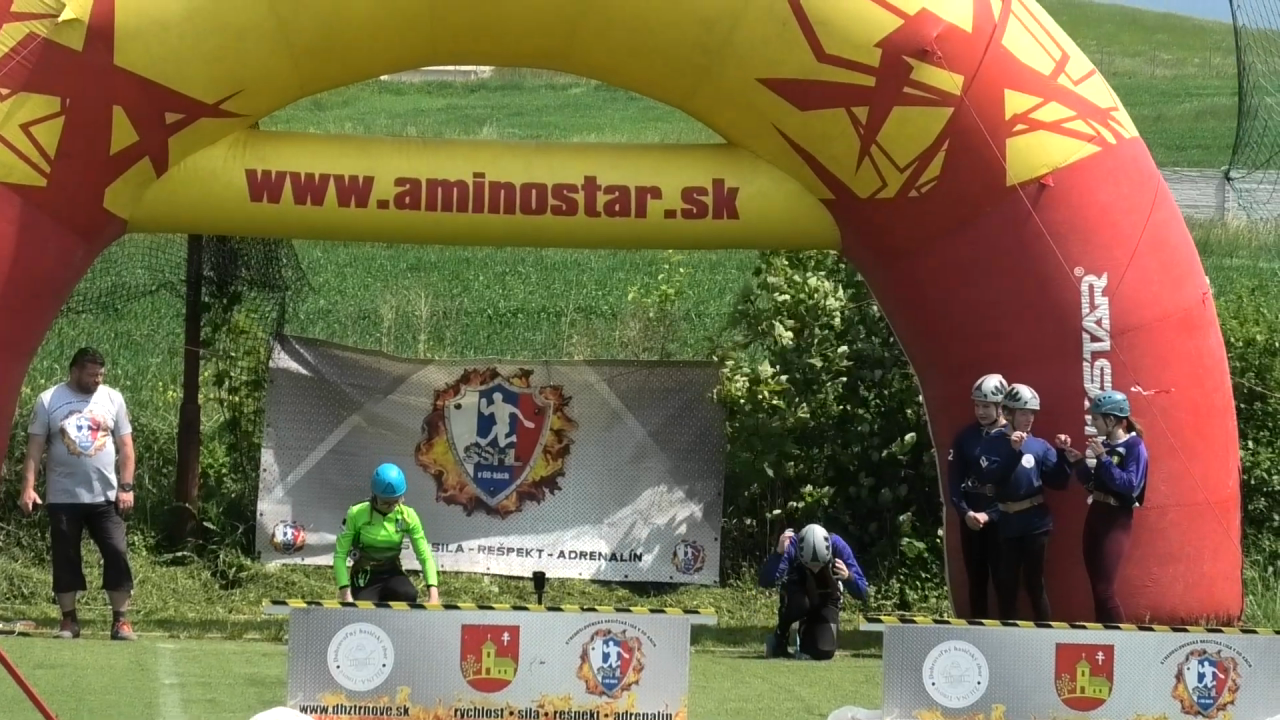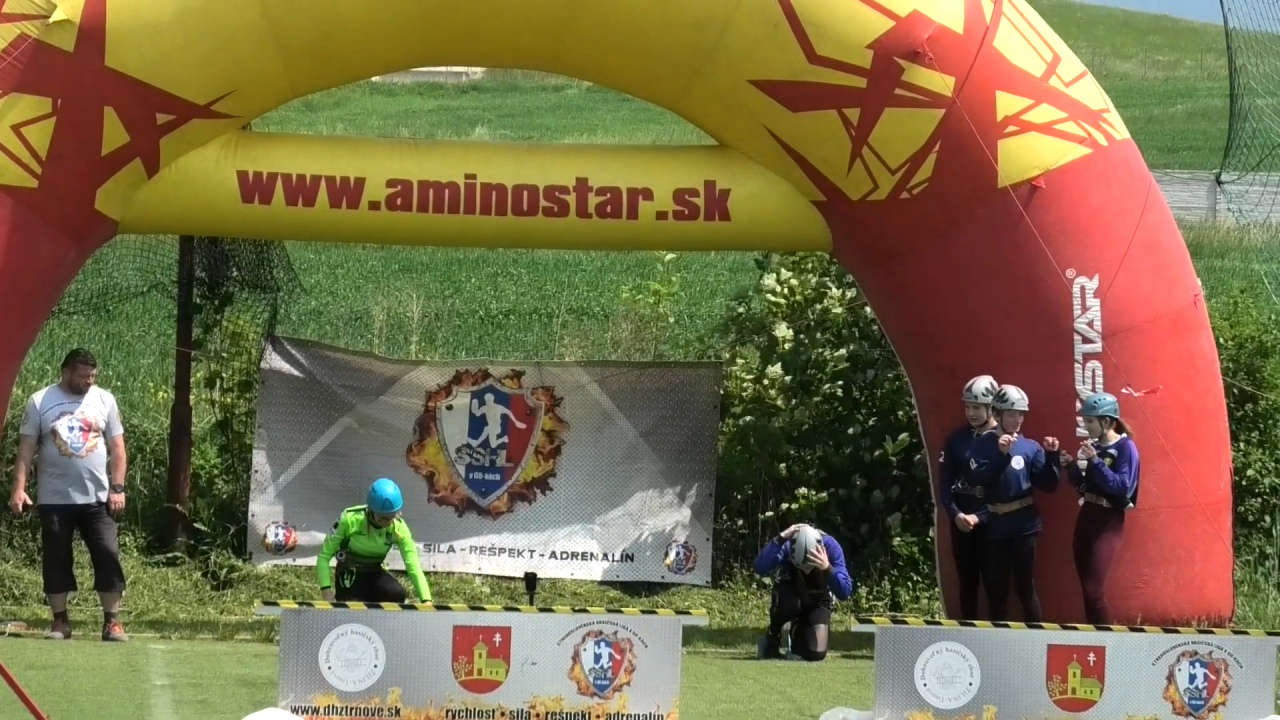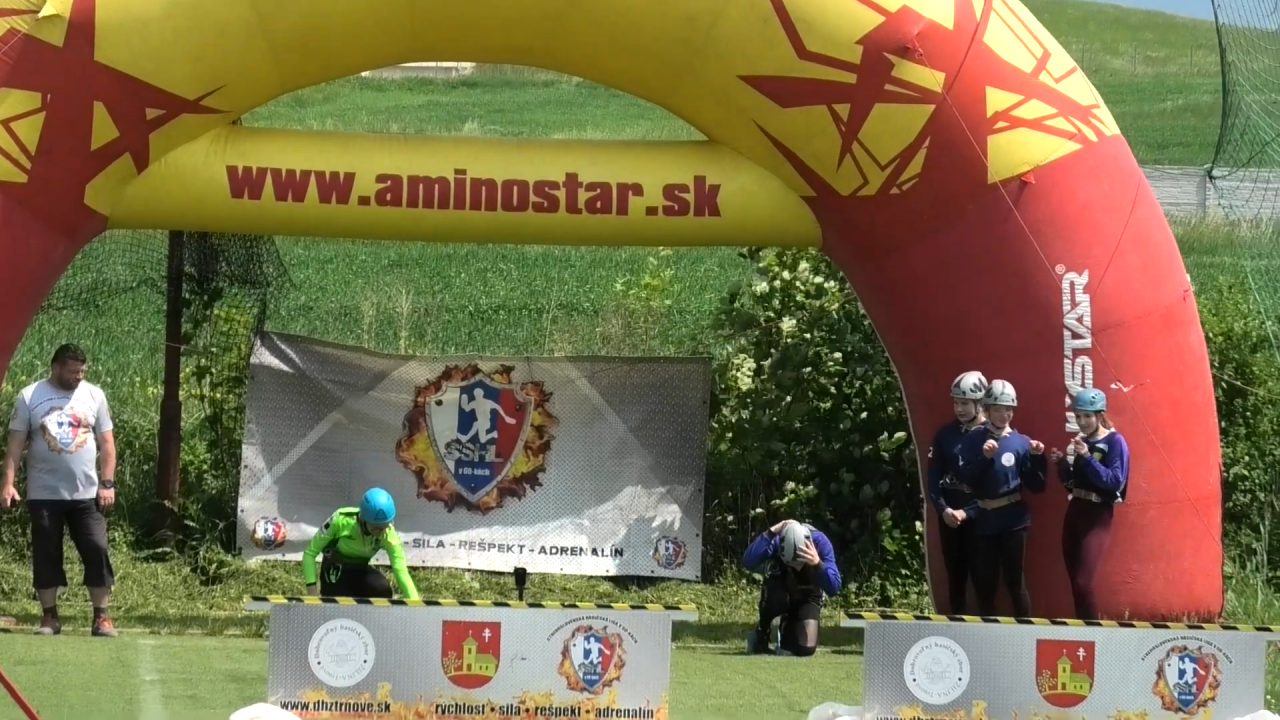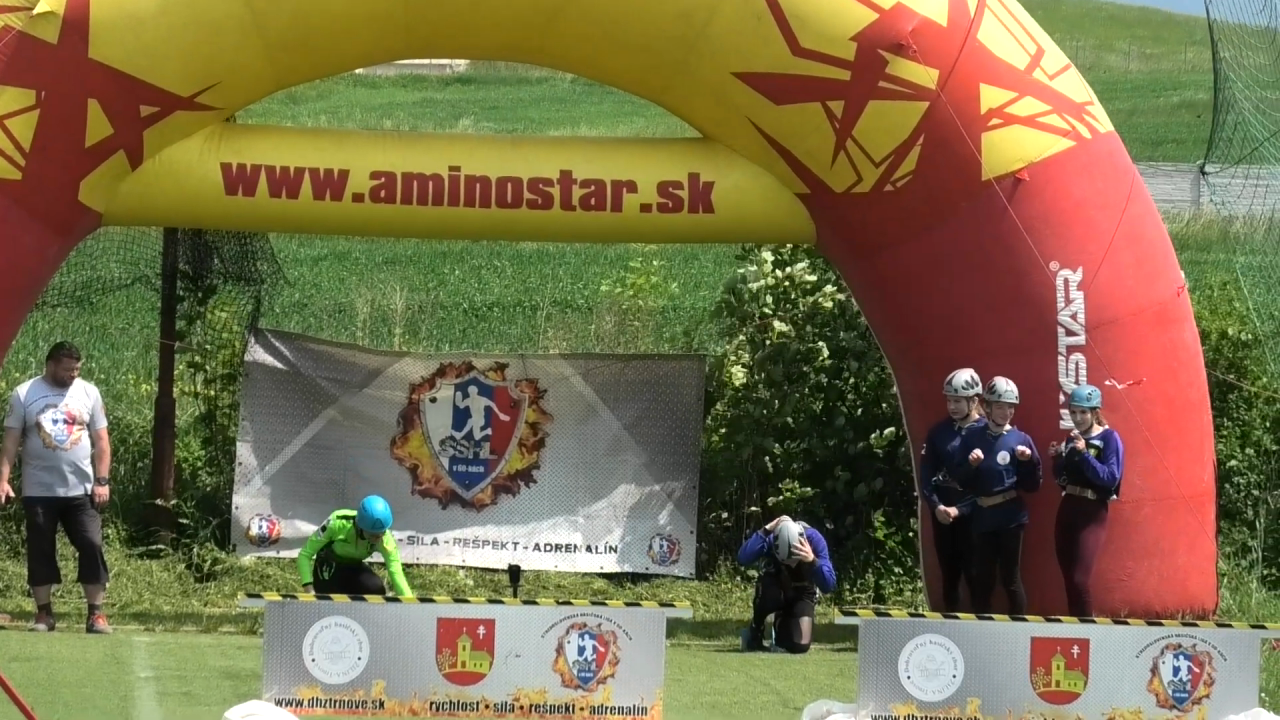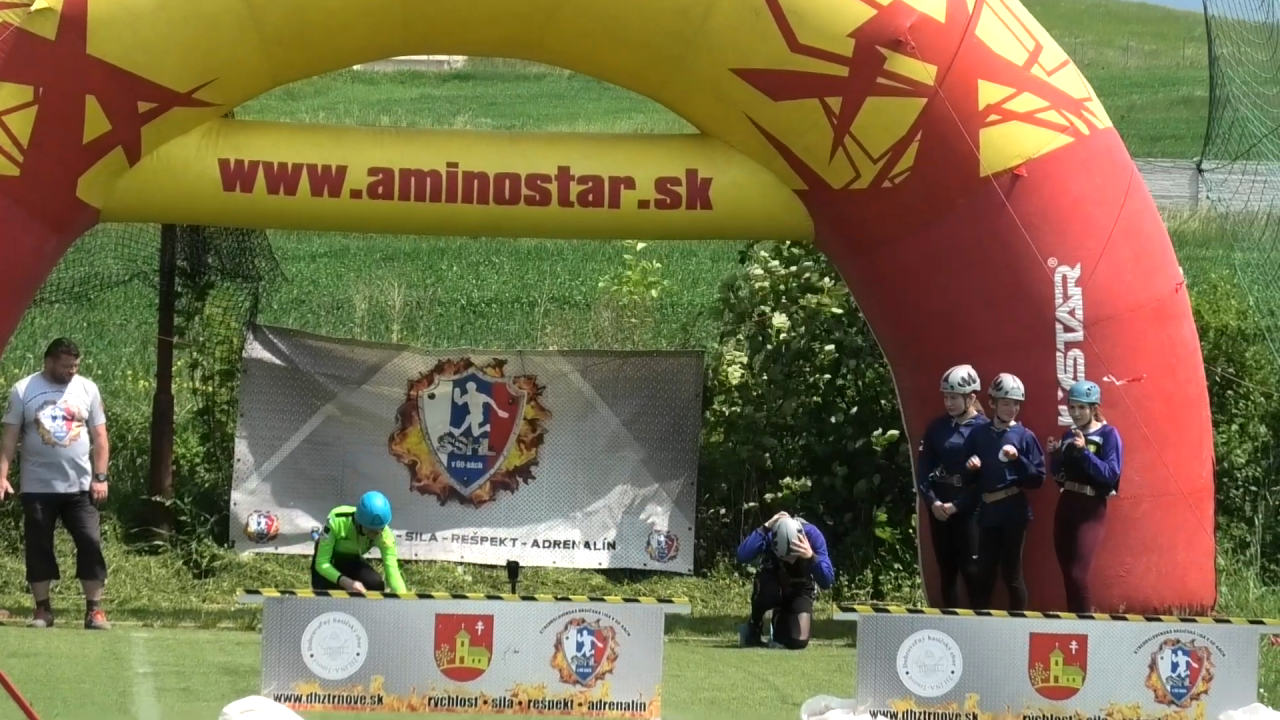
dt=0.2s
person 1, frame 1
left shoulder: (113, 398)
right shoulder: (48, 400)
left elbow: (126, 446)
right elbow: (35, 447)
left wrist: (126, 487)
right wrist: (28, 487)
left hip: (106, 497)
right hip: (63, 497)
left knee: (117, 555)
right knee: (65, 559)
left ankle: (121, 620)
right ankle: (69, 620)
person 1, frame 2
left shoulder: (105, 400)
right shoulder: (40, 401)
left elbow: (117, 447)
right elbow: (26, 448)
left wrist: (118, 488)
right wrist: (19, 487)
left hip: (97, 498)
right hip: (54, 499)
left knee: (108, 557)
right knee: (56, 560)
left ankle: (112, 621)
right ankle: (60, 621)
person 1, frame 3
left shoulder: (94, 395)
right shoulder: (29, 396)
left elbow: (107, 442)
left wrist: (107, 483)
left hip: (87, 493)
right hip: (44, 494)
left knee: (97, 552)
right knee: (46, 555)
left ankle: (101, 616)
right ankle: (49, 617)
person 1, frame 4
left shoulder: (88, 392)
right shoulder: (24, 394)
left elbow: (101, 440)
left wrist: (102, 481)
left hip: (81, 490)
right hip: (38, 491)
left knee: (92, 548)
right knee: (40, 552)
left ankle: (96, 613)
right ankle: (44, 613)
person 1, frame 5
left shoulder: (87, 388)
left elbow: (99, 436)
left wrist: (100, 477)
left hip: (79, 486)
right hip: (37, 487)
left knee: (90, 544)
right knee: (38, 548)
left ankle: (94, 609)
right ankle: (42, 609)
person 2, frame 1
right shoulder: (965, 436)
right elbow: (954, 480)
left wrist: (989, 515)
right wrist: (965, 512)
left hip: (1002, 518)
right hip: (970, 516)
right knee: (976, 579)
person 2, frame 2
right shoulder: (956, 438)
right elbow: (944, 481)
left wrist: (979, 516)
right wrist: (955, 514)
right hip: (960, 518)
right knee: (967, 580)
person 2, frame 3
right shoulder: (945, 434)
right elbow: (933, 477)
left wrist: (967, 512)
right wrist: (943, 509)
right hip: (948, 514)
right knee: (955, 576)
person 2, frame 4
right shoulder: (939, 431)
right elbow: (925, 473)
left wrist: (959, 509)
right wrist: (935, 505)
left hip: (972, 512)
right hip: (941, 511)
left knee: (973, 574)
right knee: (949, 574)
person 2, frame 5
right shoulder: (936, 427)
right elbow: (923, 469)
left wrist: (956, 505)
right wrist: (932, 501)
left hip: (970, 508)
right hip: (939, 506)
left knee: (970, 570)
right knee: (946, 570)
person 3, frame 1
left shoulder: (1040, 446)
right shoulder: (992, 443)
left elbow: (1059, 482)
right elbow: (990, 477)
left wrist: (1063, 455)
right wrist: (1013, 451)
left hip: (1035, 522)
right hip: (1006, 523)
left knee: (1035, 584)
right knee: (1006, 584)
person 3, frame 2
left shoulder: (1031, 446)
right shoulder: (983, 445)
left elbow: (1048, 484)
right elbow: (980, 479)
right wrist: (1001, 454)
left hip: (1024, 523)
right hip: (996, 524)
left knee: (1025, 585)
right knee: (996, 585)
person 3, frame 3
left shoulder: (1022, 442)
right shoulder: (974, 440)
left elbow: (1037, 485)
right elbow: (967, 478)
left wrist: (1038, 458)
right wrist: (985, 458)
left hip: (1013, 518)
right hip: (984, 519)
left knee: (1015, 580)
right knee: (984, 580)
person 3, frame 4
left shoulder: (1021, 439)
right shoulder: (973, 437)
left elbow: (1032, 485)
right elbow: (962, 481)
left wrist: (1028, 461)
right wrist: (971, 465)
left hip: (1010, 516)
right hip: (982, 516)
left knee: (1010, 577)
right knee: (982, 578)
person 3, frame 5
left shoulder: (1025, 436)
right shoulder: (978, 434)
left elbow: (1037, 479)
right elbow: (967, 479)
left wrist: (1018, 460)
right wrist: (970, 469)
left hip: (1014, 512)
right hip: (987, 512)
left knee: (1012, 573)
right knee: (984, 573)
person 4, frame 1
left shoulder: (1134, 446)
right shoulder: (1105, 444)
left elbow: (1129, 485)
left wrist: (1103, 458)
right wrist: (1078, 462)
left hip: (1117, 520)
right hip: (1095, 515)
left knee: (1104, 589)
right knee: (1096, 587)
person 4, frame 2
left shoulder: (1126, 447)
right shoulder: (1095, 446)
left elbow: (1123, 487)
left wrist: (1095, 461)
right wrist: (1072, 466)
left hip: (1108, 521)
right hip: (1086, 516)
left knee: (1093, 589)
right knee: (1087, 588)
person 4, frame 3
left shoulder: (1115, 441)
right shoulder: (1082, 441)
left elbow: (1115, 481)
left wrist: (1088, 457)
right wrist: (1062, 463)
left hip: (1097, 515)
right hip: (1075, 511)
left knee: (1083, 582)
right knee: (1074, 582)
person 4, frame 4
left shoulder: (1110, 438)
right shoulder: (1072, 438)
left elbow: (1111, 478)
left wrist: (1084, 453)
right wrist: (1057, 458)
left hip: (1092, 512)
right hip: (1067, 508)
left knee: (1079, 579)
right knee: (1068, 579)
person 4, frame 5
left shoulder: (1108, 434)
right shoulder: (1068, 435)
left elbow: (1111, 474)
right elbow: (1058, 474)
left wrist: (1084, 451)
right wrist: (1055, 454)
left hip: (1091, 509)
right hip: (1066, 505)
left knee: (1077, 575)
right knee: (1067, 575)
